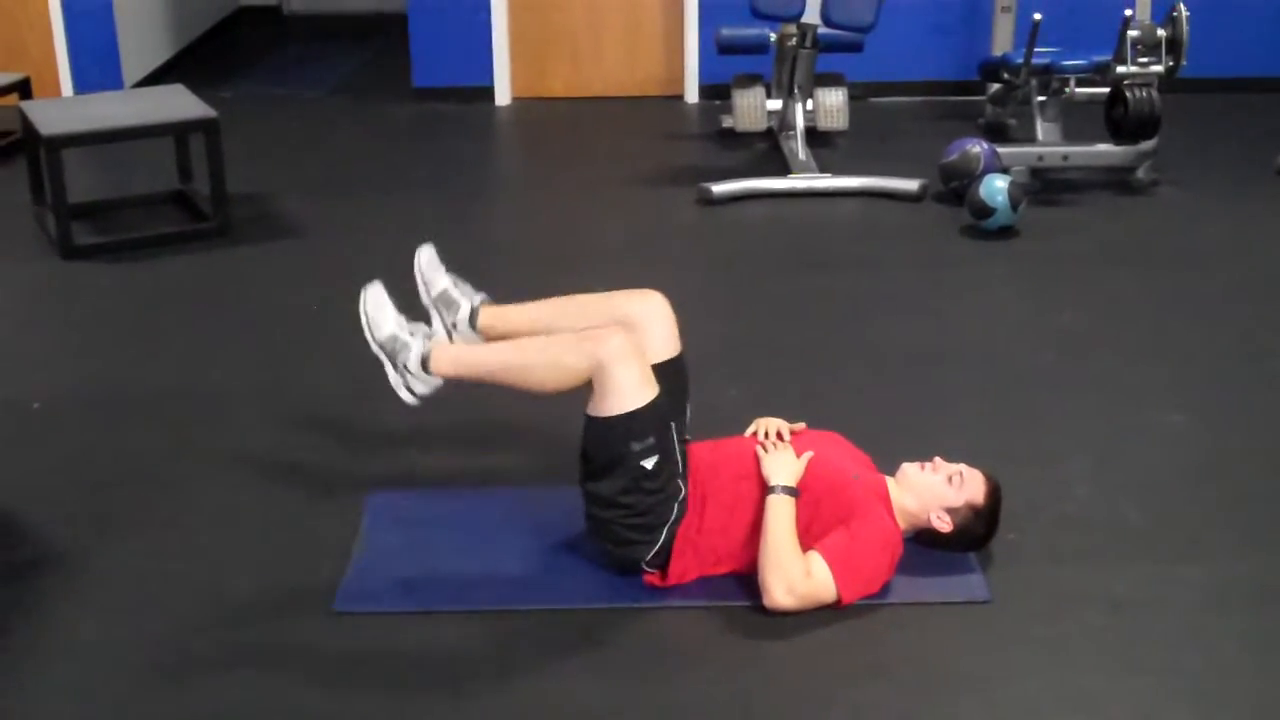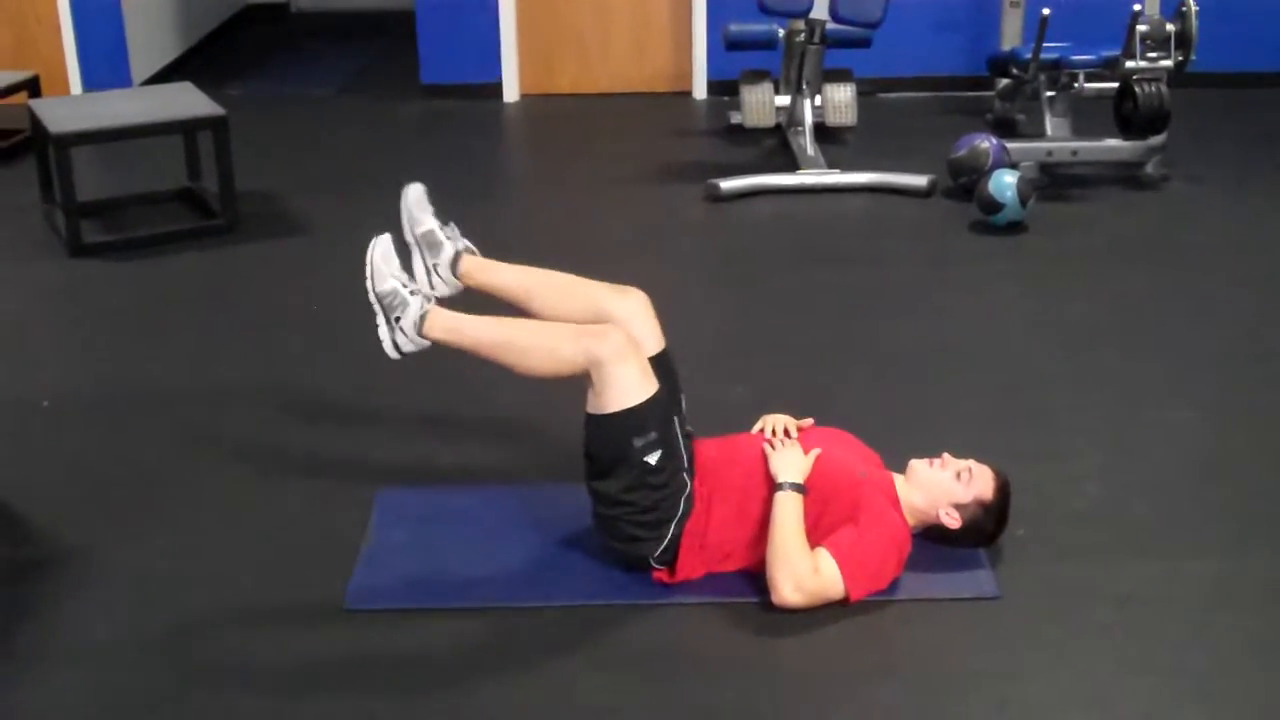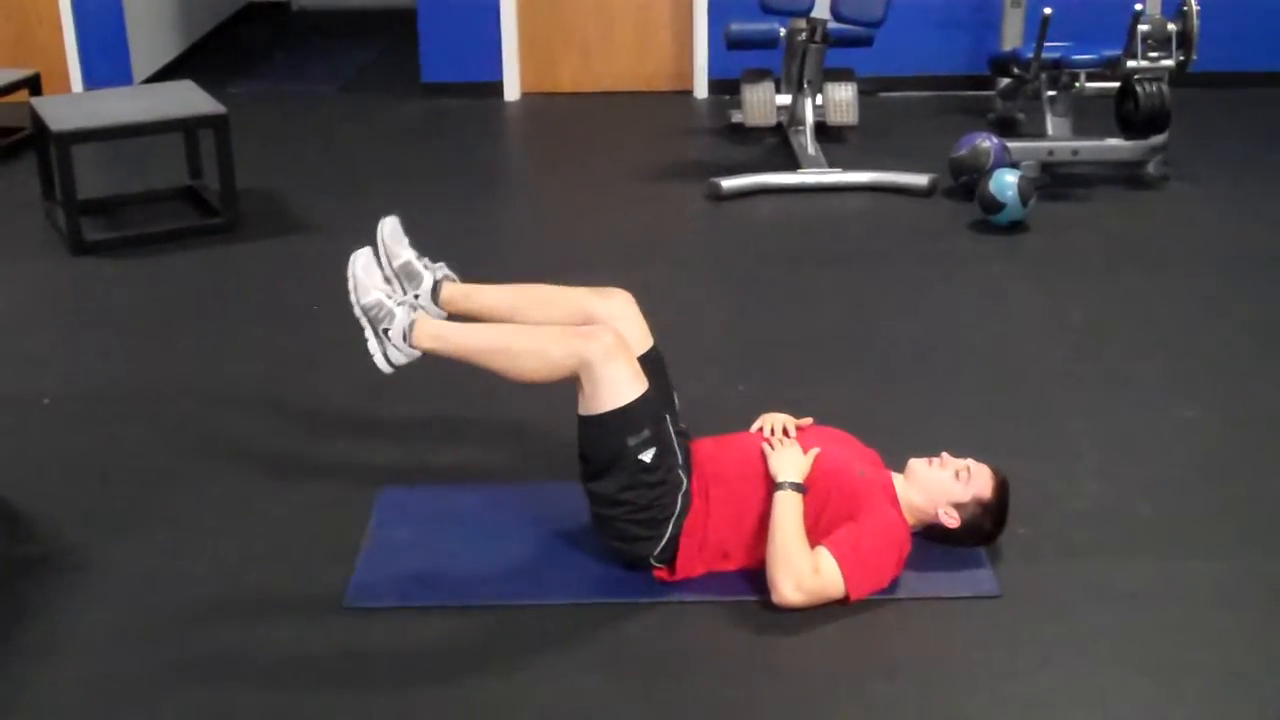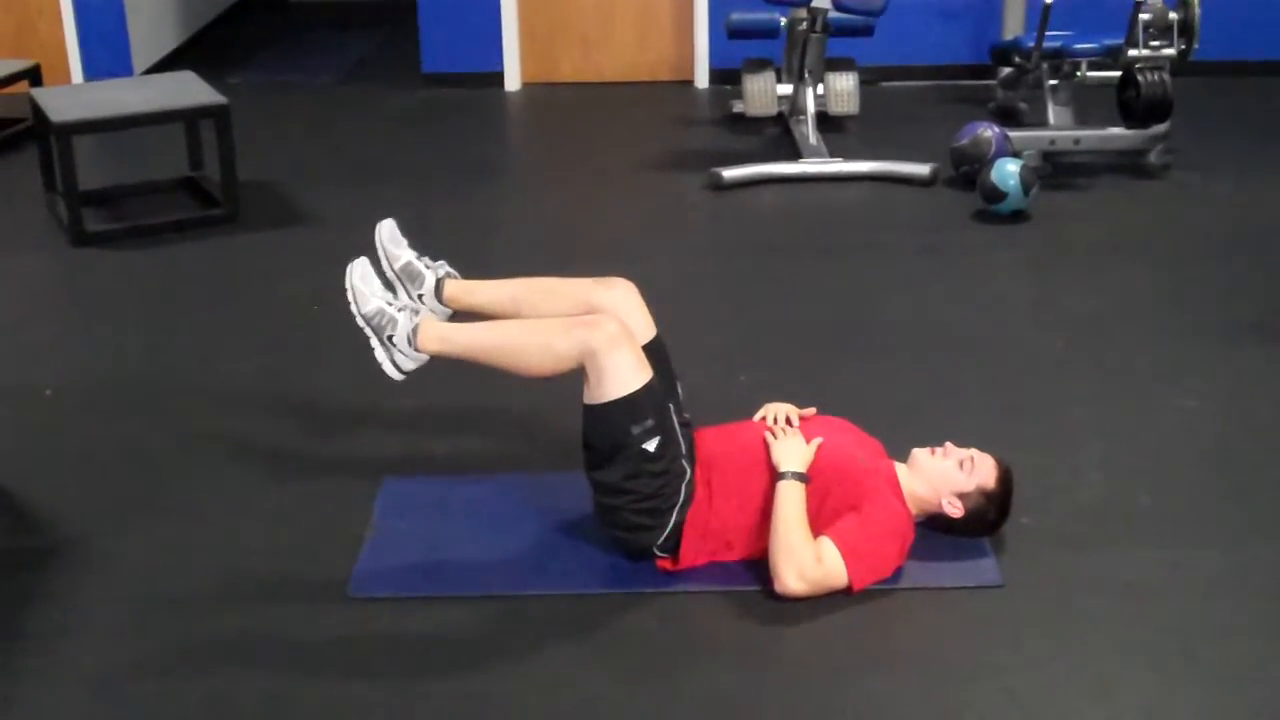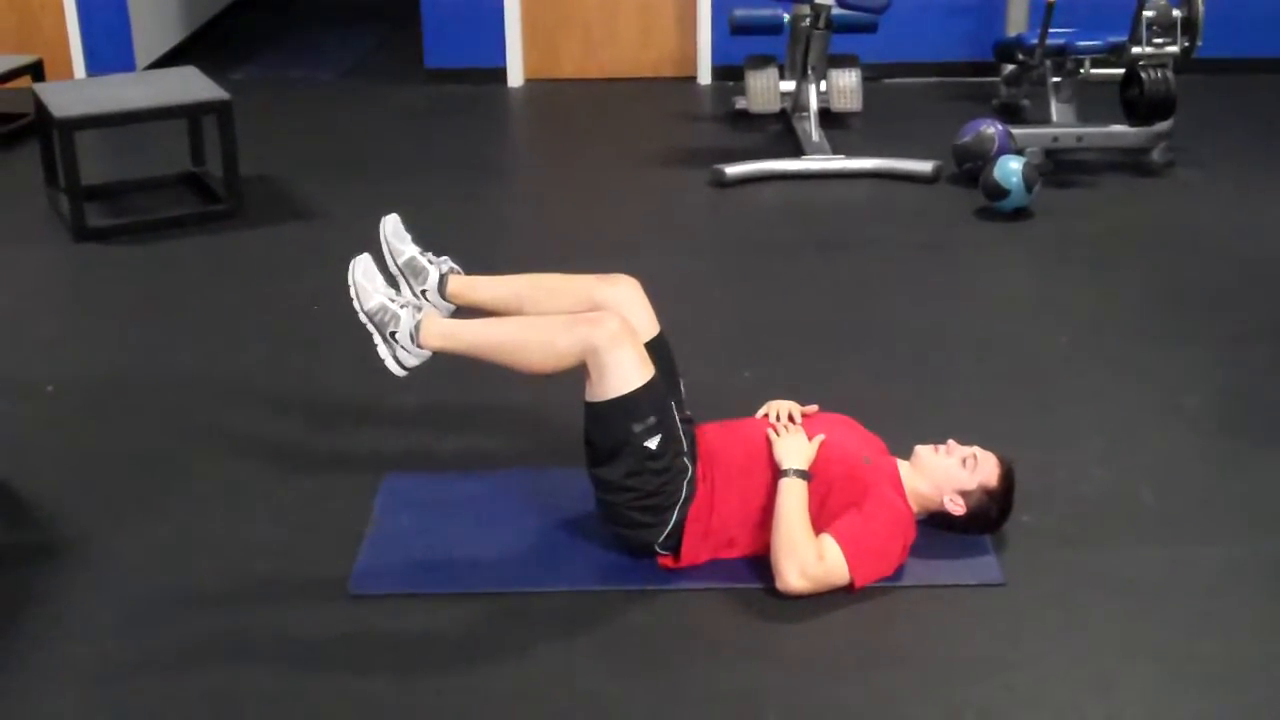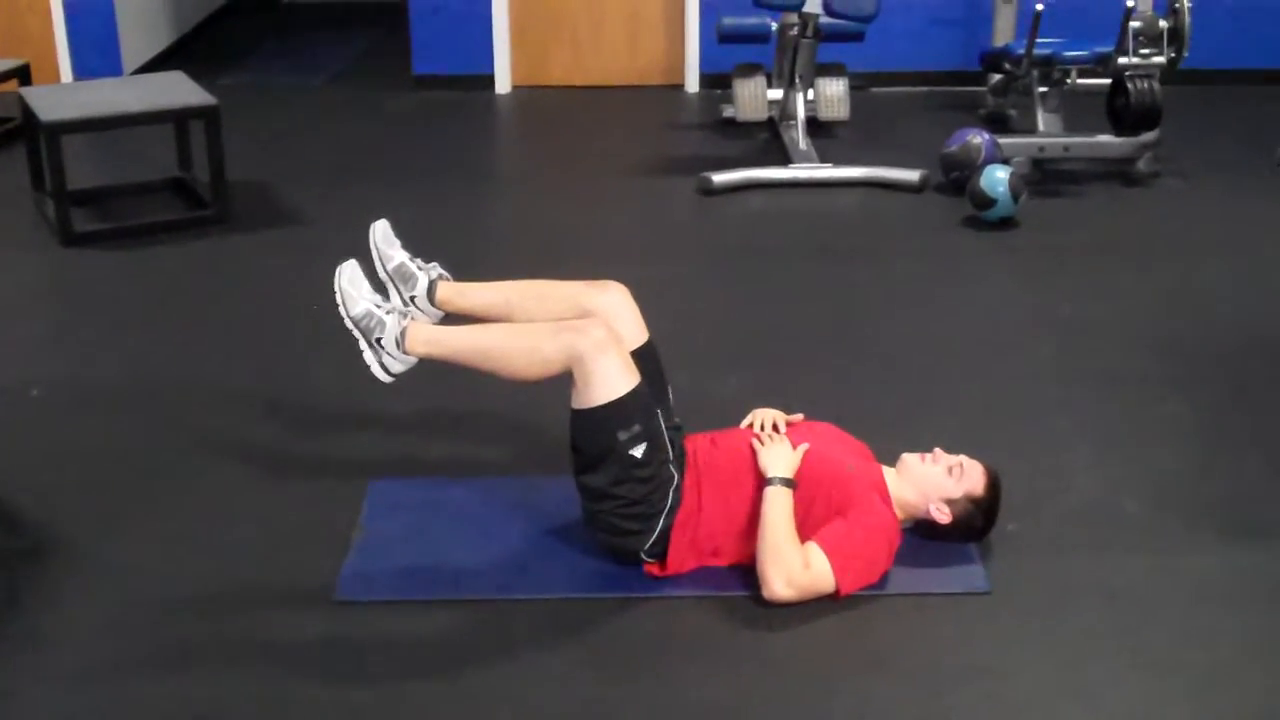
dt=0.4s
person 1, frame 1
left shoulder: (877, 540)
right shoulder: (863, 474)
left elbow: (782, 590)
left wrist: (782, 485)
right wrist: (772, 429)
left hip: (654, 528)
right hip: (678, 471)
left knee: (614, 349)
right knee: (647, 309)
left ankle: (426, 363)
right ankle: (470, 319)
person 1, frame 2
left shoulder: (884, 536)
right shoulder: (870, 467)
left elbow: (790, 588)
left wrist: (790, 484)
right wrist: (782, 426)
left hip: (661, 523)
right hip: (683, 468)
left knee: (610, 344)
right knee: (625, 305)
left ankle: (420, 323)
right ankle: (451, 265)
person 1, frame 3
left shoulder: (884, 536)
right shoulder: (869, 468)
left elbow: (790, 589)
left wrist: (788, 483)
right wrist: (778, 424)
left hip: (659, 521)
right hip: (681, 467)
left knee: (597, 344)
right knee: (610, 305)
left ankle: (410, 333)
right ankle: (437, 293)
person 1, frame 4
left shoulder: (886, 525)
right shoulder: (872, 456)
left elbow: (794, 578)
left wrist: (792, 471)
right wrist: (781, 414)
left hip: (663, 510)
right hip: (683, 453)
left knee: (602, 334)
right knee: (614, 294)
left ankle: (413, 338)
right ankle: (439, 292)
person 1, frame 5
left shoulder: (888, 522)
right shoulder: (873, 453)
left elbow: (795, 576)
left wrist: (794, 469)
right wrist: (784, 410)
left hip: (665, 507)
right hip: (686, 451)
left knee: (603, 332)
right knee: (617, 292)
left ankle: (415, 334)
right ankle: (442, 287)
person 1, frame 6
left shoulder: (873, 530)
right shoulder: (859, 460)
left elbow: (781, 584)
left wrist: (779, 479)
right wrist: (771, 419)
left hip: (652, 515)
right hip: (674, 459)
left knee: (588, 340)
right knee: (607, 299)
left ankle: (401, 341)
right ankle: (433, 293)
